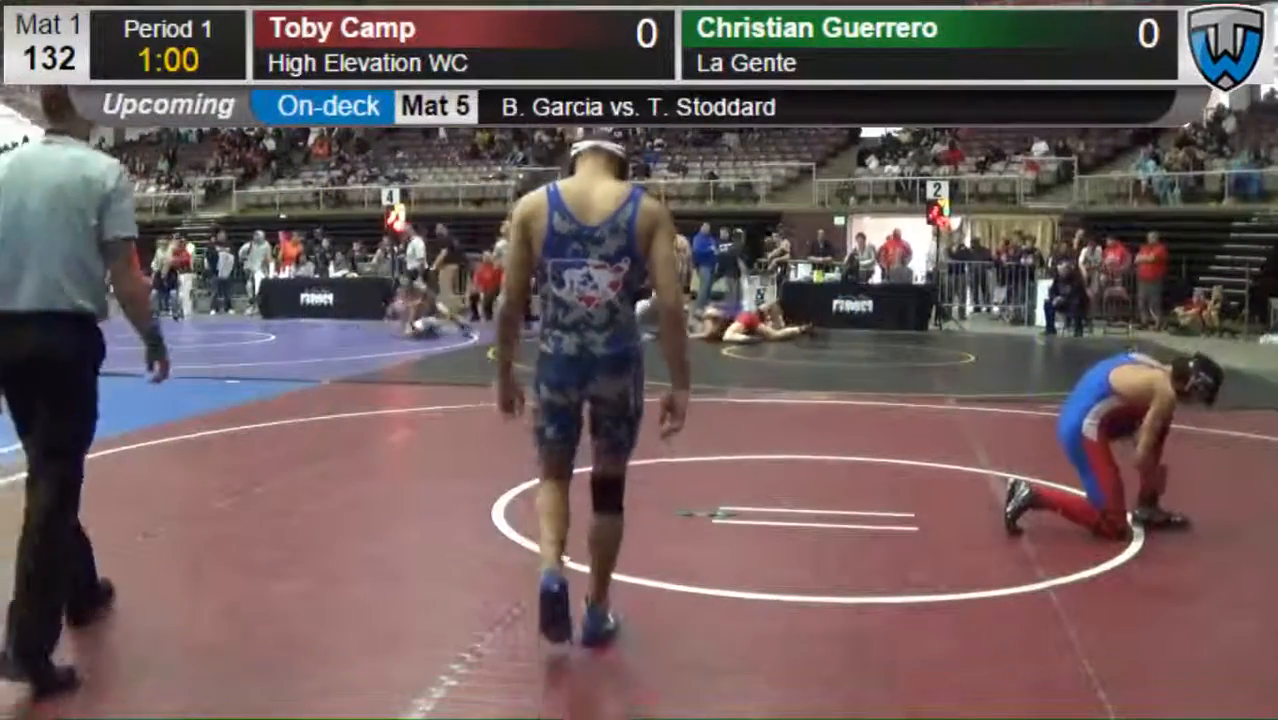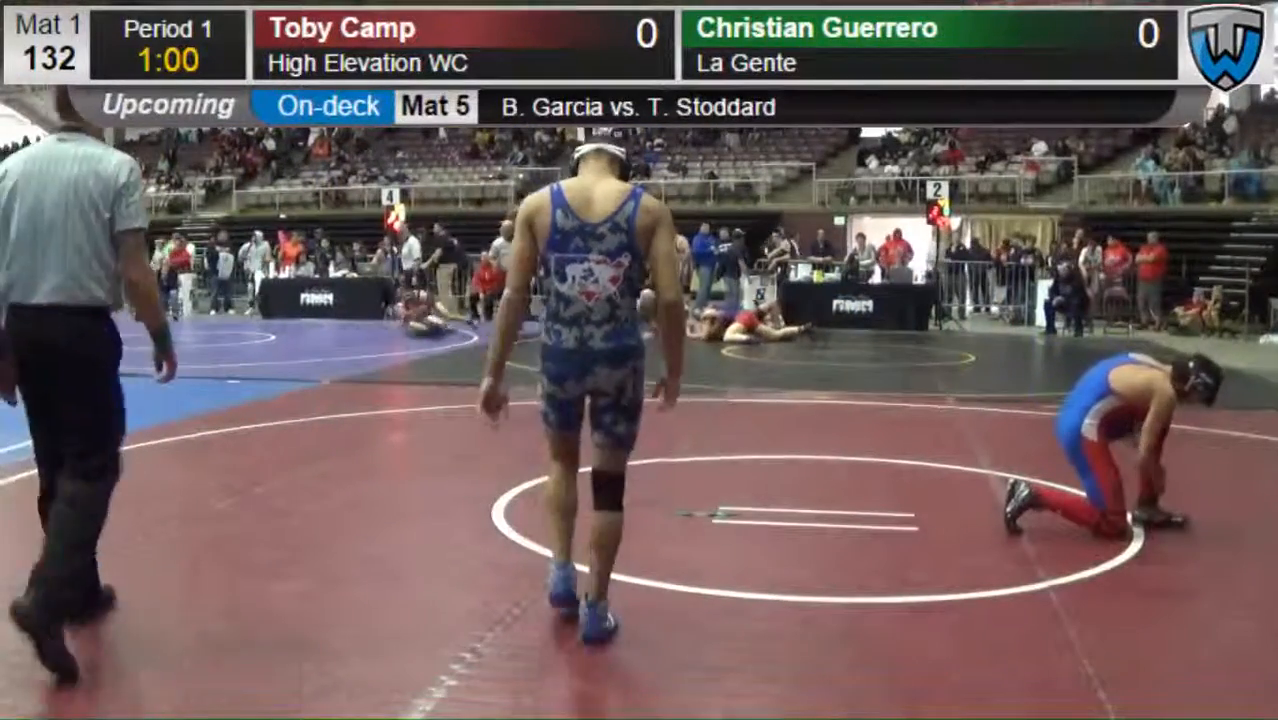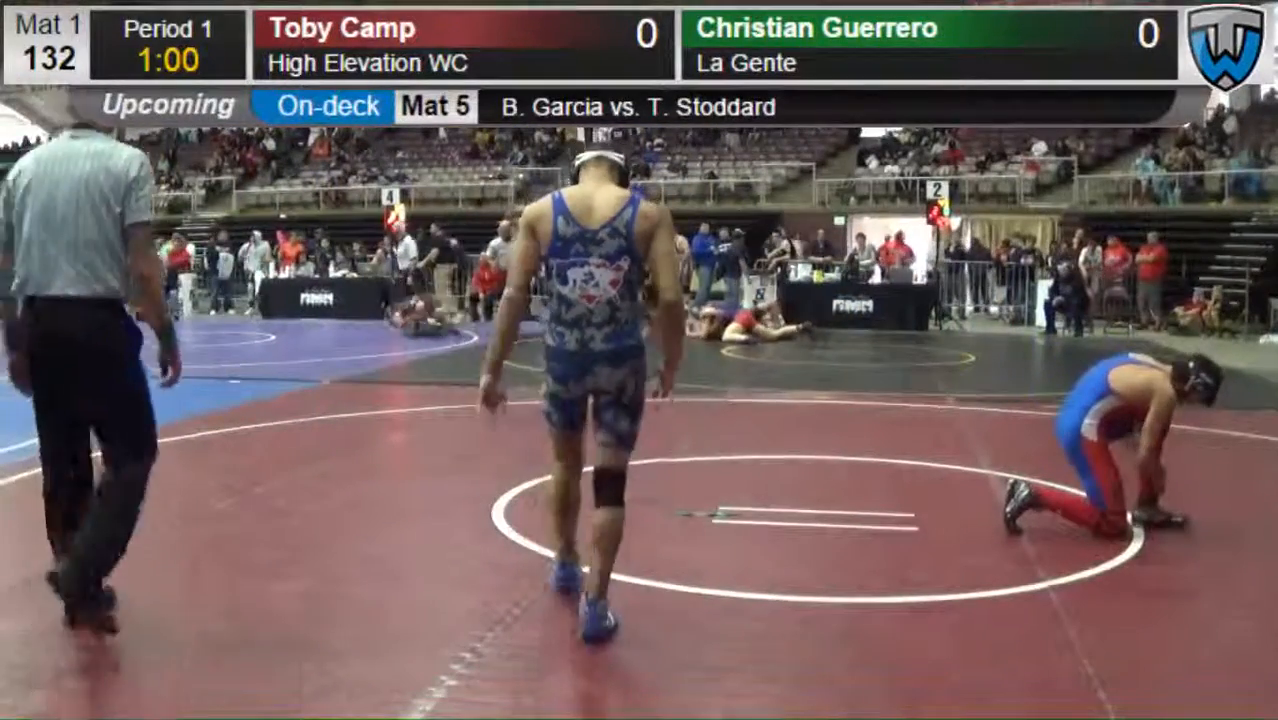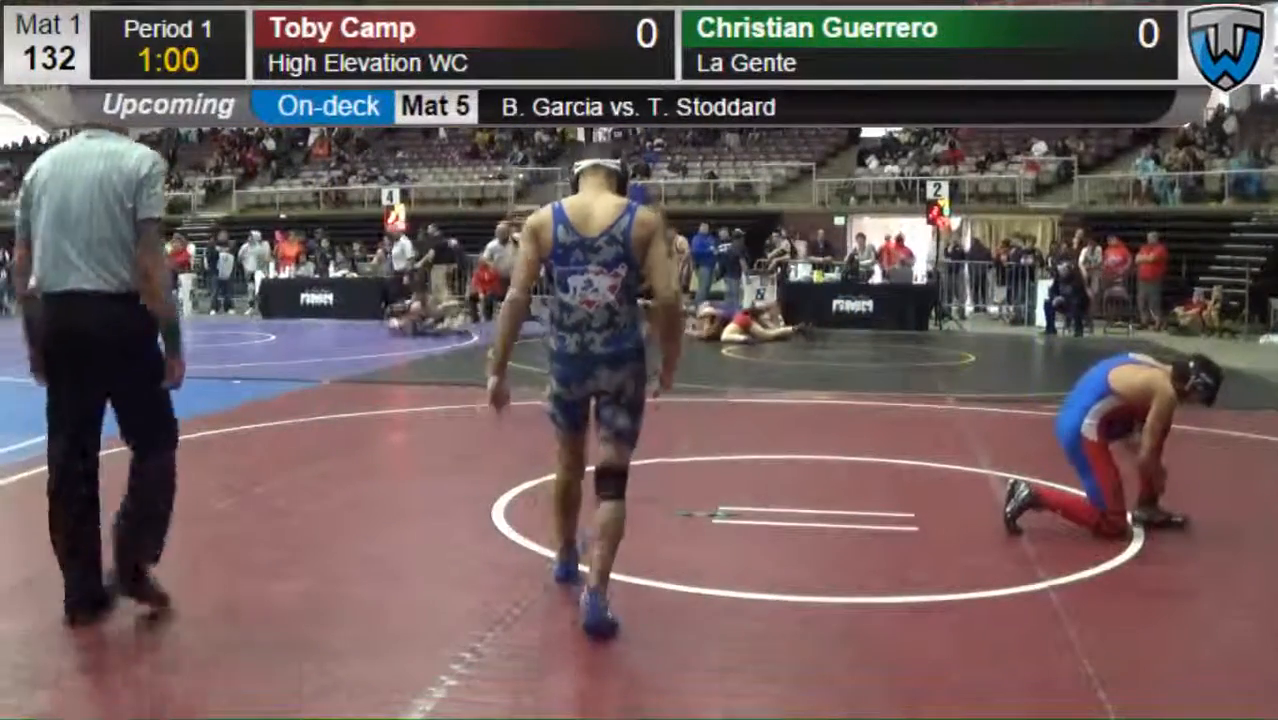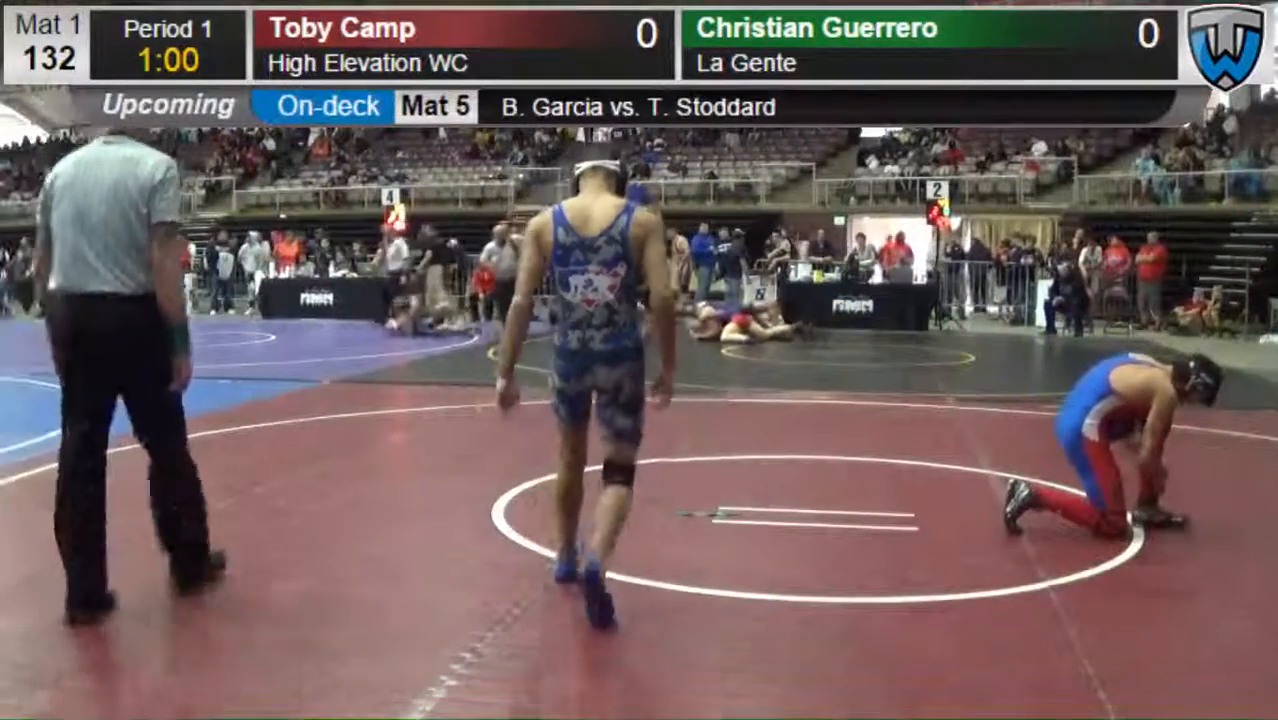
dt=0.1s
person 1, frame 1
right shoulder: (105, 172)
right elbow: (127, 279)
right wrist: (155, 340)
right hip: (67, 339)
right knee: (56, 483)
left ankle: (80, 589)
person 1, frame 2
right shoulder: (117, 167)
right elbow: (135, 272)
right wrist: (162, 339)
right hip: (84, 332)
left knee: (57, 470)
right knee: (91, 470)
left ankle: (81, 591)
person 1, frame 3
right shoulder: (129, 163)
right elbow: (142, 266)
right wrist: (168, 339)
right hip: (98, 324)
left knee: (62, 460)
right knee: (131, 453)
left ankle: (87, 591)
right ankle: (79, 568)
person 1, frame 4
left shoulder: (43, 164)
right shoulder: (141, 161)
left elbow: (22, 263)
right elbow: (149, 262)
left wrist: (34, 336)
right wrist: (172, 339)
left hip: (56, 318)
right hip: (115, 318)
left knee: (70, 456)
right knee: (154, 441)
left ankle: (84, 590)
right ankle: (131, 565)
person 1, frame 5
left shoulder: (62, 169)
right shoulder: (156, 166)
left elbow: (42, 265)
right elbow: (164, 261)
right wrist: (180, 342)
left hip: (74, 318)
right hip: (131, 319)
left knee: (80, 455)
right knee: (166, 442)
left ankle: (85, 591)
right ankle: (189, 560)
person 2, frame 1
left shoulder: (532, 208)
right shoulder: (648, 211)
left elbow: (510, 302)
right elbow: (669, 305)
left wrist: (505, 374)
right wrist: (679, 386)
left hip: (557, 362)
right hip: (618, 364)
left knee: (553, 480)
right knee: (608, 485)
left ankle: (553, 576)
right ankle: (595, 609)
person 2, frame 2
left shoulder: (536, 206)
right shoulder: (649, 209)
left elbow: (514, 296)
right elbow: (670, 299)
left wrist: (494, 374)
right wrist: (673, 370)
left hip: (560, 355)
right hip: (619, 357)
left knee: (562, 463)
right knee: (609, 481)
left ankle: (562, 570)
right ankle: (596, 609)
person 2, frame 3
left shoulder: (540, 212)
right shoulder: (649, 214)
left elbow: (513, 296)
right elbow: (670, 298)
left wrist: (492, 371)
right wrist: (671, 362)
left hip: (563, 357)
right hip: (621, 360)
left knee: (565, 463)
right knee: (610, 481)
left ankle: (565, 561)
right ankle: (595, 605)
person 2, frame 4
left shoulder: (541, 221)
right shoulder: (645, 221)
left elbow: (516, 298)
right elbow: (667, 300)
left wrist: (497, 370)
right wrist: (670, 362)
left hip: (566, 360)
right hip: (621, 362)
left knee: (570, 463)
right knee: (612, 478)
left ankle: (565, 557)
right ankle: (596, 596)
person 2, frame 5
left shoulder: (543, 224)
right shoulder: (643, 221)
left elbow: (522, 304)
right elbow: (662, 302)
left wrist: (506, 375)
right wrist: (668, 367)
left hip: (570, 356)
right hip: (621, 358)
left knee: (571, 458)
right knee: (619, 471)
left ankle: (567, 557)
right ankle: (594, 561)
person 3, frame 1
left shoulder: (1156, 370)
right shoulder: (1166, 393)
right elbow: (1141, 456)
left wrist: (1155, 471)
right wrist: (1158, 481)
left hip: (1078, 420)
right hip: (1083, 430)
left knee: (1159, 424)
right knee: (1114, 526)
left ankle: (1147, 509)
right ankle: (1035, 496)
person 3, frame 2
left shoulder: (1156, 370)
right shoulder: (1165, 393)
right elbow: (1143, 457)
right wrist: (1158, 481)
left hip: (1076, 420)
right hip: (1082, 430)
left knee: (1160, 425)
right knee: (1114, 527)
left ankle: (1147, 509)
right ankle: (1035, 496)
person 3, frame 3
left shoulder: (1155, 370)
right shoulder: (1166, 393)
right elbow: (1144, 457)
right wrist: (1158, 481)
left hip: (1076, 420)
right hip: (1082, 431)
left knee: (1159, 424)
right knee: (1114, 526)
left ankle: (1147, 509)
right ankle: (1034, 496)
person 3, frame 4
left shoulder: (1155, 370)
right shoulder: (1166, 393)
right elbow: (1145, 457)
right wrist: (1158, 480)
left hip: (1075, 420)
right hip: (1082, 431)
right knee: (1114, 526)
left ankle: (1147, 509)
right ankle: (1034, 496)
person 3, frame 5
left shoulder: (1156, 370)
right shoulder: (1167, 392)
right elbow: (1146, 456)
right wrist: (1159, 479)
left hip: (1076, 420)
right hip: (1082, 431)
right knee: (1114, 526)
left ankle: (1147, 509)
right ankle: (1034, 496)
